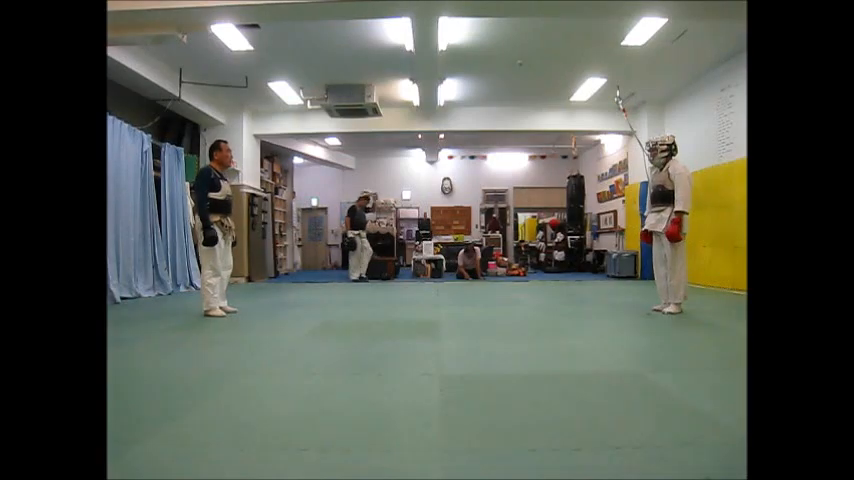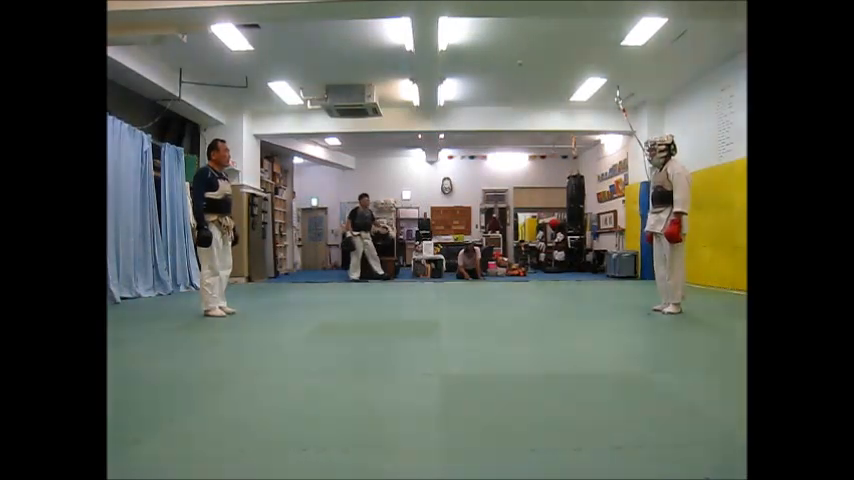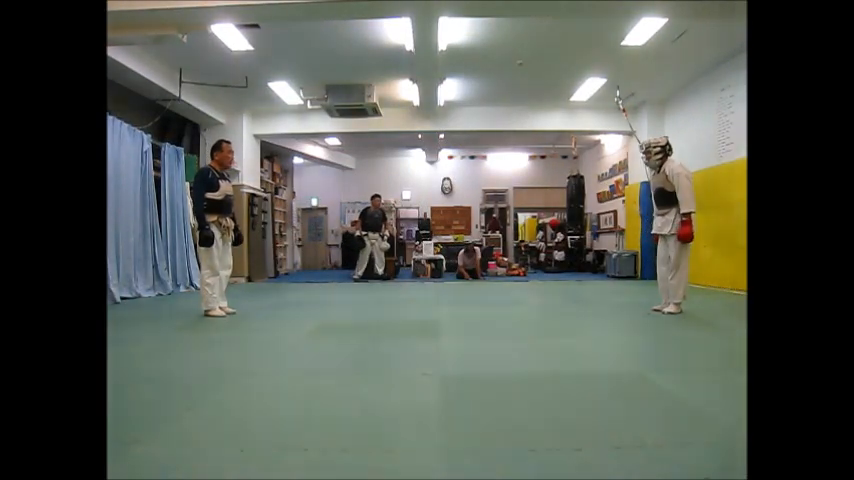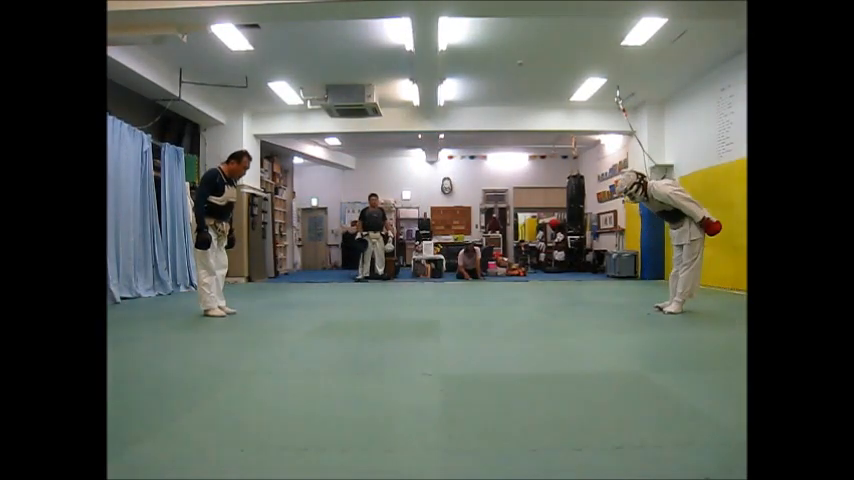
dt=0.4s
person 1, frame 1
left shoulder: (222, 177)
right shoulder: (205, 173)
right elbow: (201, 203)
left wrist: (230, 228)
right wrist: (207, 227)
left hip: (223, 225)
right hip: (211, 225)
left knee: (225, 266)
right knee: (211, 267)
left ankle: (220, 303)
right ankle: (210, 306)
person 1, frame 2
left shoulder: (223, 176)
right shoulder: (203, 174)
right elbow: (197, 203)
left wrist: (232, 227)
right wrist: (201, 227)
left hip: (224, 226)
right hip: (210, 225)
left knee: (225, 267)
right knee: (210, 267)
left ankle: (220, 303)
right ankle: (210, 306)
person 1, frame 3
left shoulder: (225, 177)
right shoulder: (204, 174)
right elbow: (198, 203)
left wrist: (235, 227)
right wrist: (203, 228)
left hip: (225, 227)
right hip: (211, 225)
left knee: (224, 267)
right knee: (210, 268)
left ankle: (220, 303)
right ankle: (210, 306)
person 1, frame 4
left shoulder: (231, 180)
right shoulder: (212, 176)
right elbow: (199, 204)
left wrist: (230, 231)
right wrist: (202, 230)
left hip: (220, 227)
right hip: (207, 226)
left knee: (220, 266)
right knee: (207, 267)
left ankle: (219, 303)
right ankle: (209, 306)
person 2, frame 1
left shoulder: (678, 169)
right shoulder: (654, 171)
left elbow: (682, 198)
left wrist: (676, 222)
right wrist: (647, 224)
left hip: (671, 221)
right hip: (656, 222)
left knee: (674, 263)
right knee: (659, 263)
left ankle: (676, 303)
right ankle: (666, 301)
person 2, frame 2
left shoulder: (676, 169)
right shoulder: (656, 171)
left elbow: (681, 199)
left wrist: (676, 222)
right wrist: (650, 226)
left hip: (671, 222)
right hip: (658, 223)
left knee: (673, 264)
right knee: (660, 264)
left ankle: (675, 303)
right ankle: (666, 301)
person 2, frame 3
left shoulder: (675, 169)
right shoulder: (655, 173)
left elbow: (686, 198)
left wrist: (686, 223)
right wrist: (657, 226)
left hip: (677, 222)
right hip: (663, 224)
left knee: (676, 264)
right knee: (663, 264)
left ankle: (675, 303)
right ankle: (666, 301)
person 2, frame 4
left shoulder: (661, 190)
right shoulder: (645, 195)
left elbow: (689, 205)
left wrist: (707, 224)
left hip: (692, 226)
right hip: (678, 229)
left knee: (688, 265)
right knee: (678, 265)
left ankle: (678, 302)
right ankle: (673, 300)
